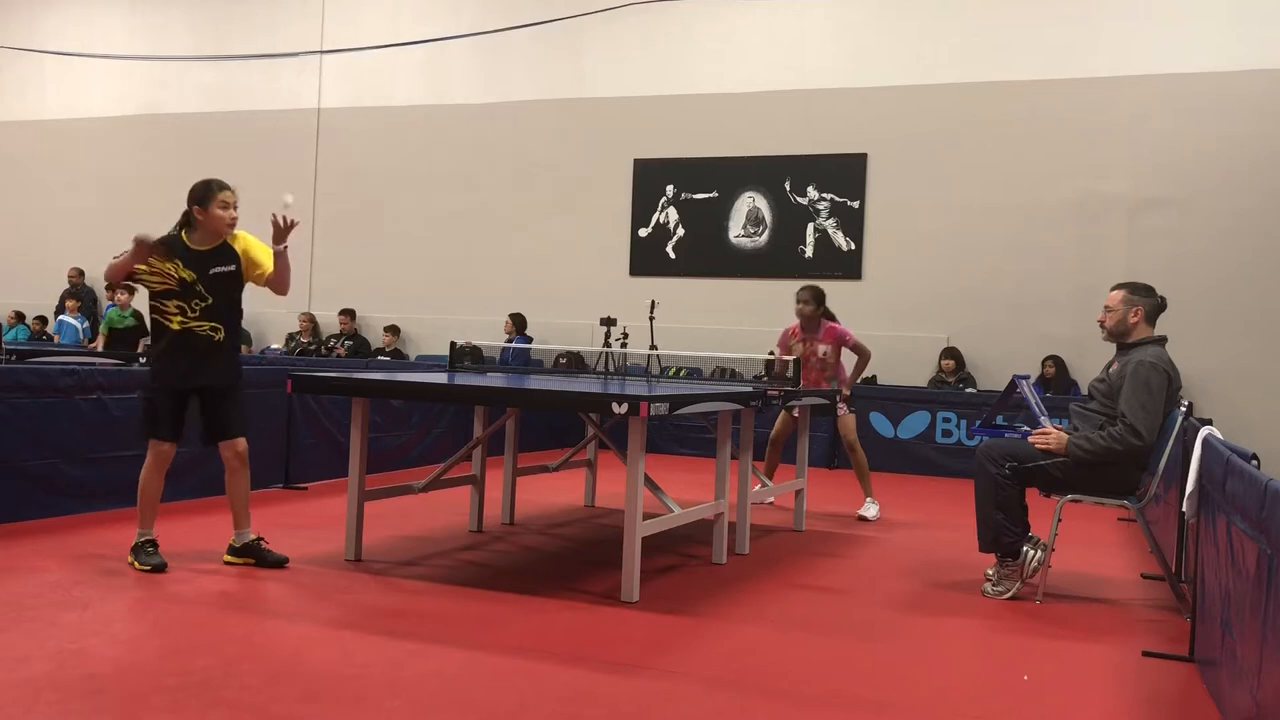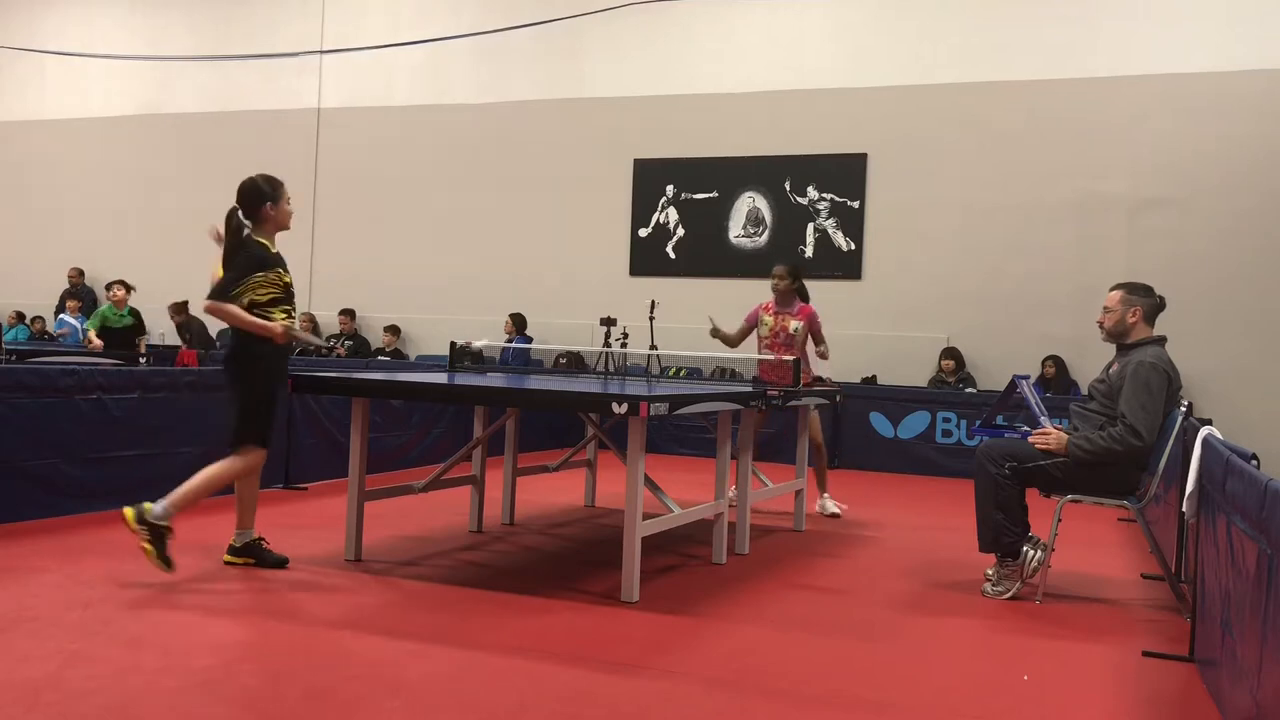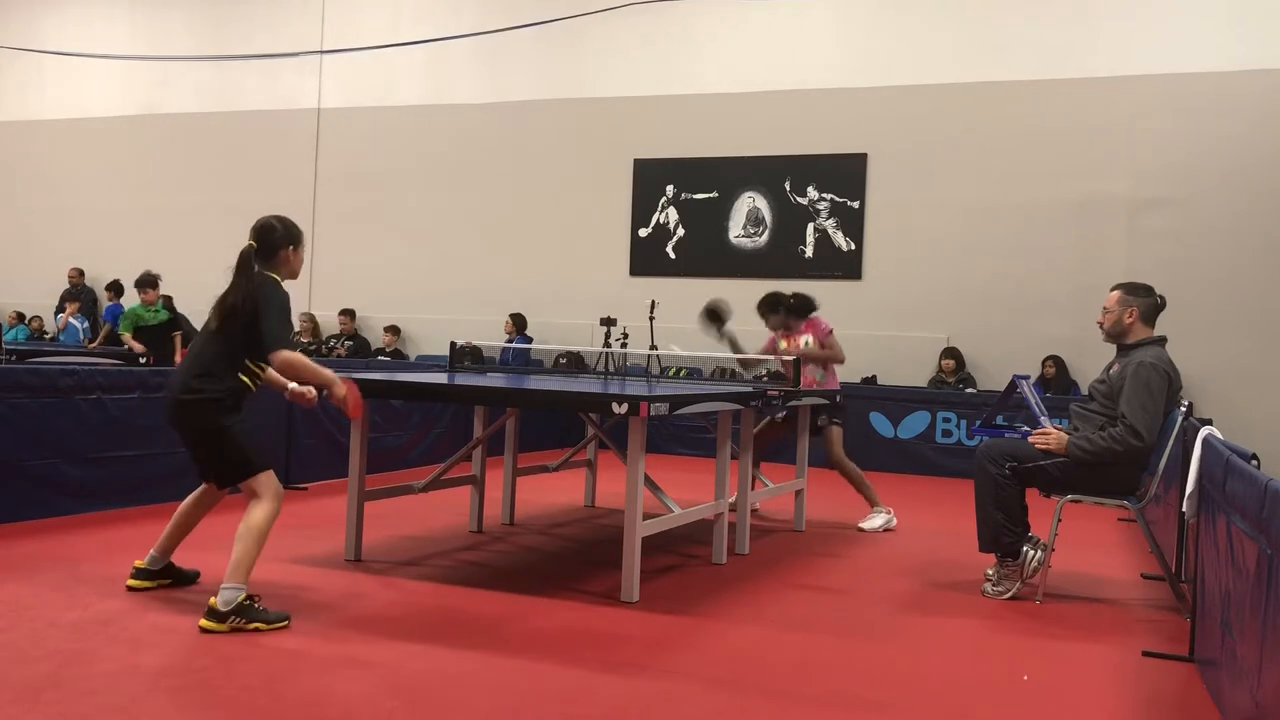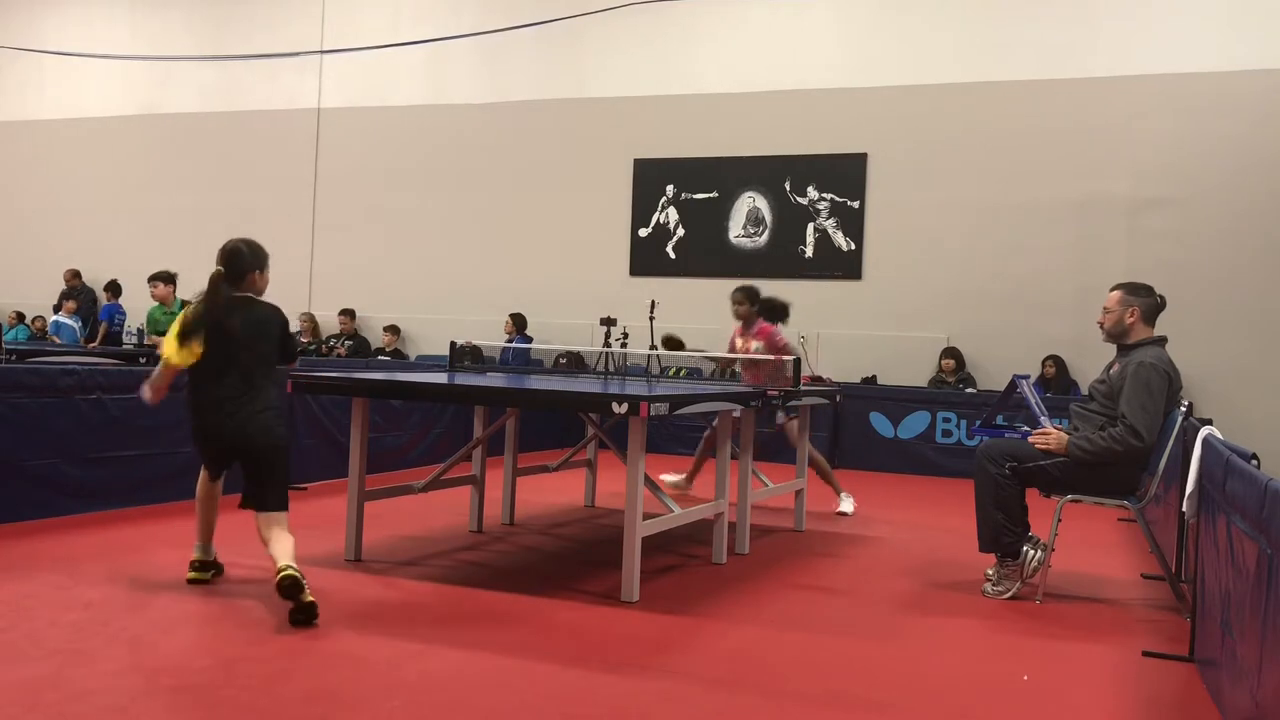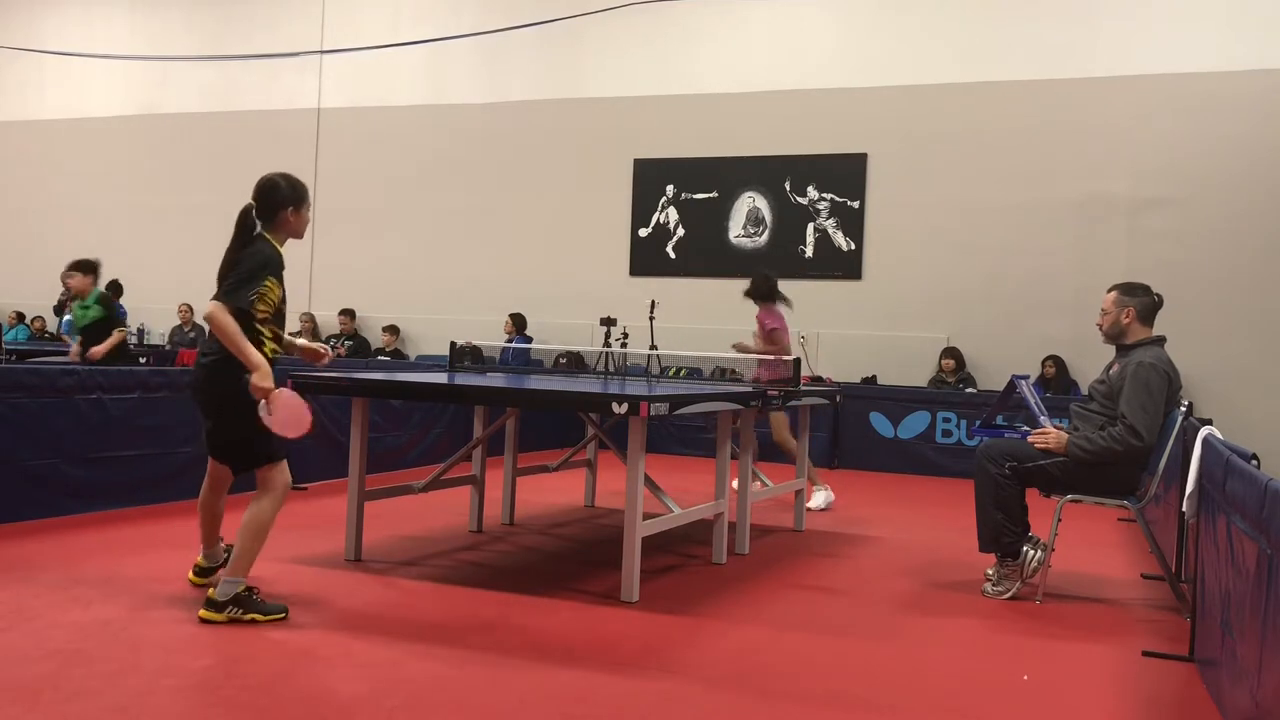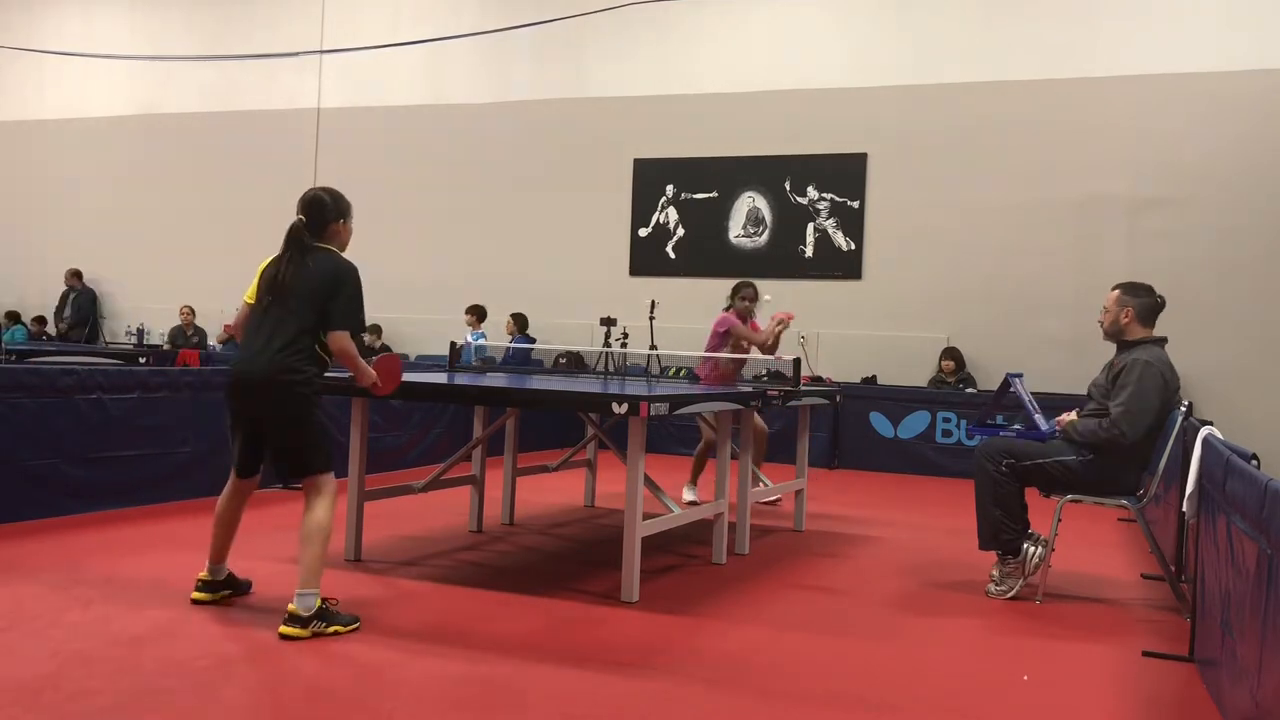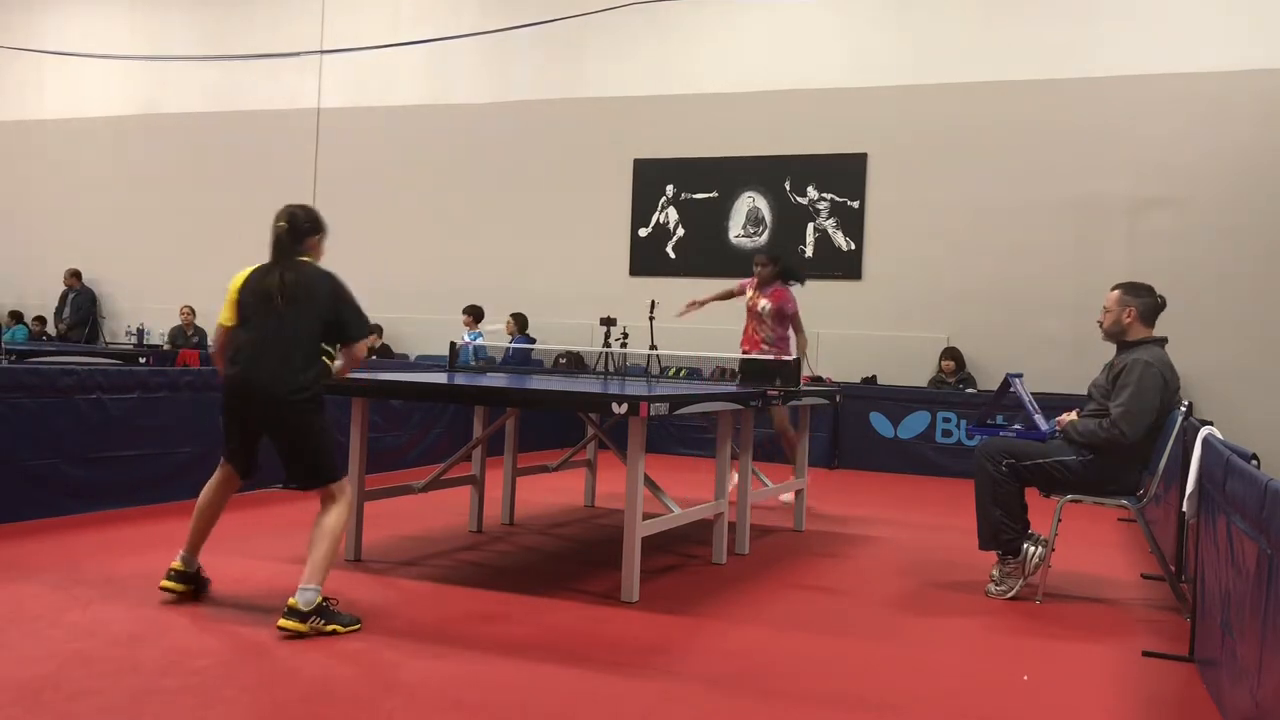
dt=0.7s
person 1, frame 1
left shoulder: (241, 246)
right shoulder: (167, 249)
left elbow: (280, 287)
right elbow: (113, 274)
left wrist: (280, 247)
right wrist: (131, 256)
left hip: (220, 367)
right hip: (171, 366)
left knee: (236, 451)
right knee: (161, 451)
left ankle: (243, 541)
right ankle: (143, 540)
person 1, frame 2
left shoulder: (264, 249)
right shoulder: (254, 255)
right elbow: (213, 304)
right wrist: (267, 326)
left hip: (265, 366)
right hip: (253, 365)
left knee: (253, 454)
right knee: (249, 458)
left ankle: (244, 541)
right ankle: (154, 516)
person 1, frame 3
left shoulder: (248, 287)
right shoulder: (270, 291)
right elbow: (281, 356)
left wrist: (288, 387)
right wrist: (330, 378)
left hip: (192, 398)
right hip: (207, 405)
left knee: (219, 485)
right knee: (267, 493)
left ankle: (152, 566)
right ankle: (228, 604)
person 1, frame 4
left shoulder: (196, 316)
right shoulder: (272, 317)
left elbow: (162, 381)
right elbow: (289, 357)
left wrist: (149, 393)
left hip: (214, 424)
right hip: (267, 426)
left knee: (212, 470)
right knee: (274, 525)
left ankle: (203, 559)
right ankle: (287, 570)
person 1, frame 5
left shoulder: (260, 252)
right shoulder: (262, 257)
right elbow: (216, 312)
left wrist: (297, 347)
right wrist: (257, 365)
left hip: (221, 379)
right hip: (231, 382)
left knee: (221, 472)
right knee: (275, 482)
left ankle: (210, 559)
right ankle: (227, 595)
person 1, frame 6
left shoulder: (277, 263)
right shoulder: (341, 271)
left elbow: (239, 325)
right elbow: (337, 342)
right wrist: (363, 373)
left hip: (244, 378)
right hip: (288, 386)
left knee: (242, 479)
right knee: (321, 489)
left ankle: (214, 577)
right ankle: (305, 609)
person 1, frame 7
left shoulder: (250, 277)
right shoulder: (327, 284)
left elbow: (219, 344)
right elbow: (358, 352)
right wrist: (341, 367)
left hip: (243, 390)
right hip: (295, 398)
left knee: (229, 473)
right knee: (337, 496)
left ankle: (185, 568)
right ankle: (305, 604)
person 2, frame 1
left shoulder: (1147, 364)
right shoulder: (1130, 356)
left elbow: (1133, 437)
left wrist: (1070, 445)
right wrist: (1067, 433)
left hip: (1109, 468)
right hip: (1095, 455)
left knee: (994, 455)
right knee: (996, 452)
left ankle: (1013, 553)
right ankle: (1019, 545)
person 2, frame 2
left shoulder: (1147, 365)
right shoulder: (1131, 356)
left elbow: (1133, 438)
left wrist: (1069, 446)
right wrist: (1067, 433)
left hip: (1110, 469)
right hip: (1094, 455)
left knee: (994, 454)
right knee: (997, 452)
left ankle: (1013, 554)
right ankle: (1020, 544)
person 2, frame 3
left shoulder: (1147, 365)
right shoulder: (1131, 357)
left elbow: (1133, 438)
left wrist: (1070, 445)
right wrist: (1068, 433)
left hip: (1108, 468)
right hip: (1094, 455)
left knee: (994, 455)
right knee: (996, 452)
left ankle: (1013, 553)
right ankle: (1020, 545)
person 2, frame 4
left shoulder: (1147, 365)
right shoulder: (1131, 357)
left elbow: (1133, 438)
left wrist: (1070, 445)
right wrist: (1068, 434)
left hip: (1107, 469)
right hip: (1094, 455)
left knee: (994, 455)
right knee: (997, 451)
left ankle: (1013, 554)
right ankle: (1020, 544)
person 2, frame 5
left shoulder: (1146, 365)
right shoulder: (1131, 357)
left elbow: (1133, 438)
left wrist: (1070, 444)
right wrist: (1069, 433)
left hip: (1107, 469)
right hip: (1094, 456)
left knee: (994, 455)
right knee: (998, 451)
left ankle: (1013, 554)
right ankle: (1019, 545)
person 2, frame 6
left shoulder: (1145, 364)
right shoulder: (1133, 355)
left elbow: (1120, 431)
left wrist: (1072, 427)
right wrist: (1077, 419)
left hip: (1106, 466)
right hip: (1095, 454)
left knee: (993, 453)
right knee: (998, 449)
left ankle: (1014, 551)
right ankle: (1020, 542)
person 2, frame 7
left shoulder: (1145, 365)
right shoulder: (1134, 356)
left elbow: (1120, 431)
left wrist: (1073, 427)
right wrist: (1078, 419)
left hip: (1105, 467)
right hip: (1095, 454)
left knee: (993, 453)
right knee: (998, 449)
left ankle: (1014, 551)
right ankle: (1021, 543)
person 3, frame 1
left shoulder: (835, 332)
right shoulder: (789, 334)
left elbow: (865, 354)
left wrist: (848, 385)
left knee: (850, 441)
right knee: (776, 437)
left ankle: (870, 501)
person 3, frame 2
left shoulder: (808, 313)
right shoulder: (761, 310)
left elbow: (820, 343)
right elbow: (735, 340)
left wrist: (823, 352)
right wrist: (717, 332)
left hip: (798, 384)
left knee: (816, 442)
left ankle: (823, 497)
right ankle: (739, 489)
person 3, frame 3
left shoulder: (815, 325)
right shoulder: (778, 339)
left elbow: (838, 357)
right elbow: (750, 364)
left wrist: (802, 353)
right wrist: (733, 343)
left knee: (836, 457)
right knee: (757, 439)
left ankle: (881, 510)
person 3, frame 4
left shoulder: (768, 332)
right shoulder: (738, 333)
left elbow: (795, 359)
right knee: (712, 435)
left ankle: (843, 494)
right ankle: (687, 479)
person 3, frame 5
left shoulder: (766, 316)
right shoulder: (769, 314)
left elbow: (784, 350)
left wrist: (752, 349)
right hip: (769, 381)
left knee: (782, 438)
left ankle: (820, 488)
person 3, frame 6
left shoulder: (752, 325)
right shoulder: (726, 320)
left elbow: (768, 350)
right elbow: (761, 341)
left wrist: (778, 332)
right wrist: (775, 322)
left hip: (729, 387)
right hip: (705, 385)
left knee: (760, 430)
right knee: (711, 438)
right ankle: (691, 486)
person 3, frame 7
left shoulder: (784, 296)
right shoulder: (751, 285)
left elbow: (800, 334)
right elbow: (730, 292)
right wrist: (703, 301)
left knee: (781, 426)
